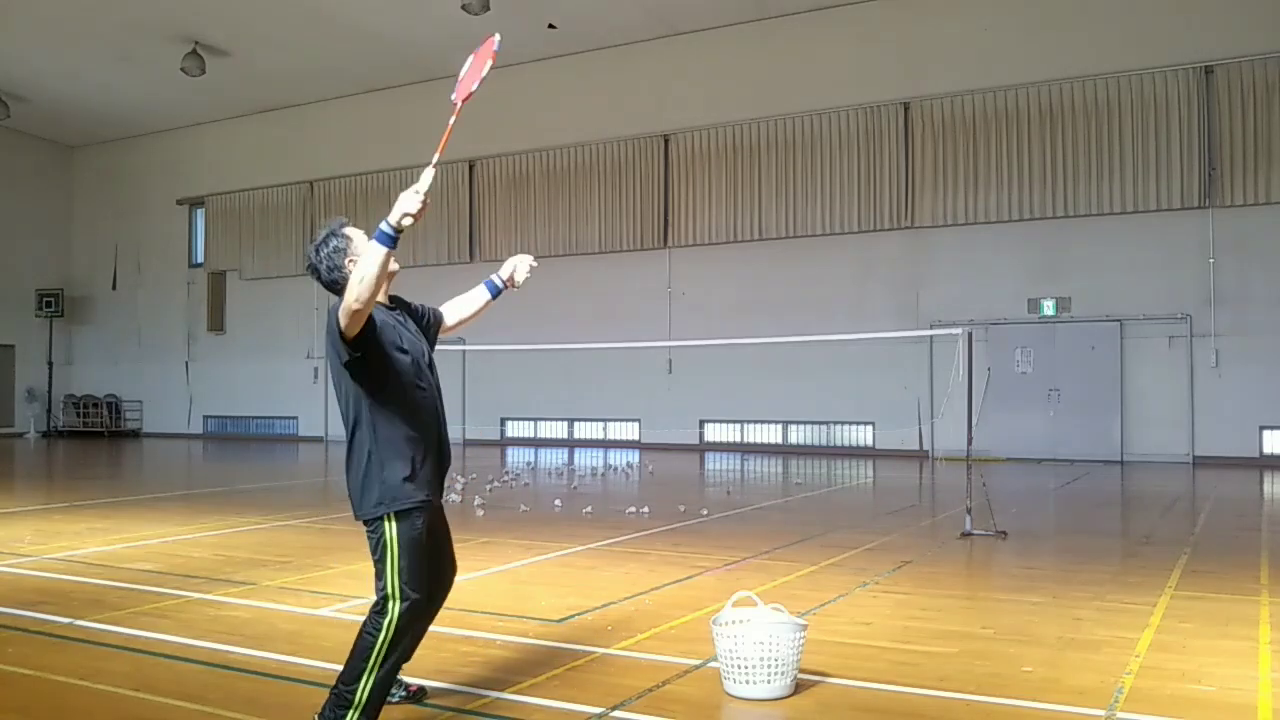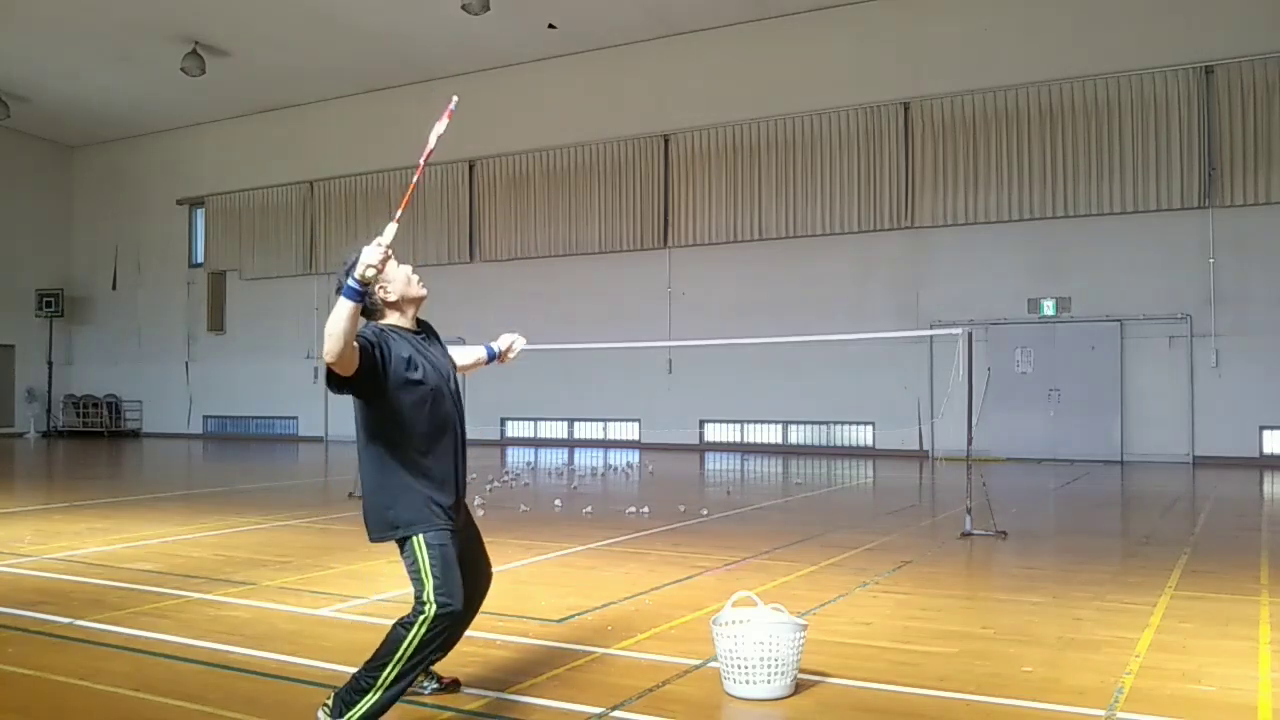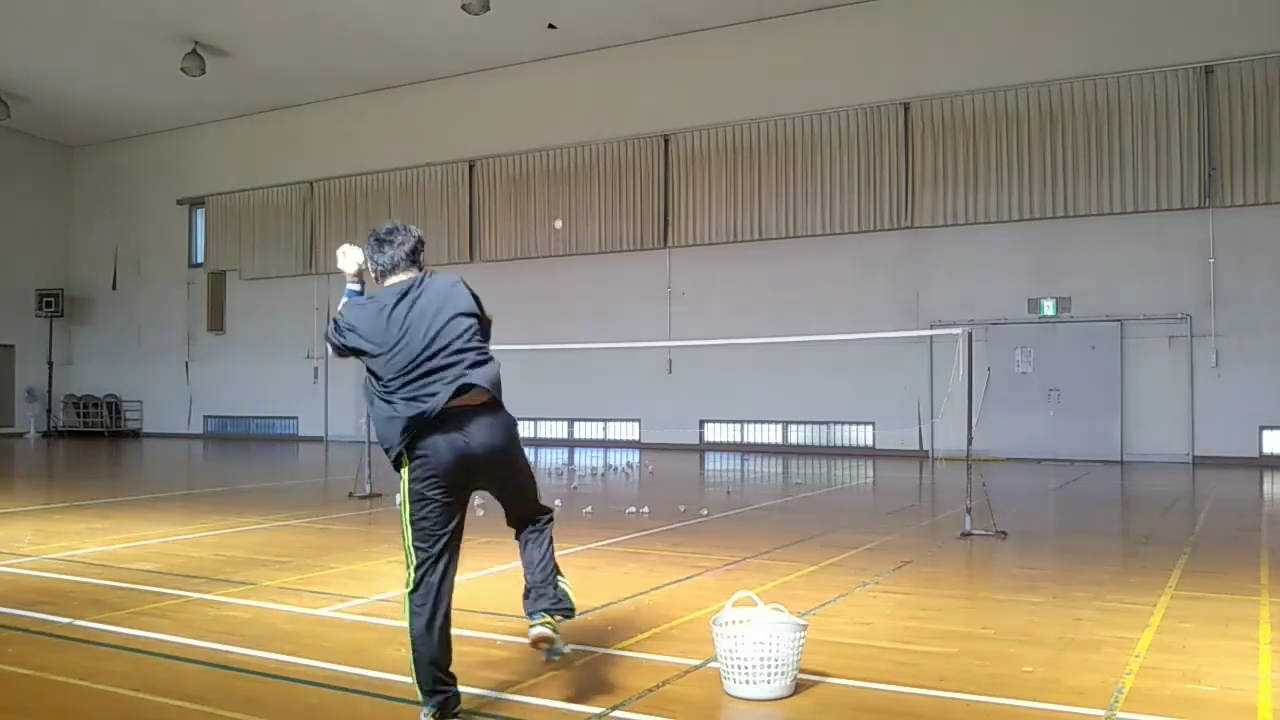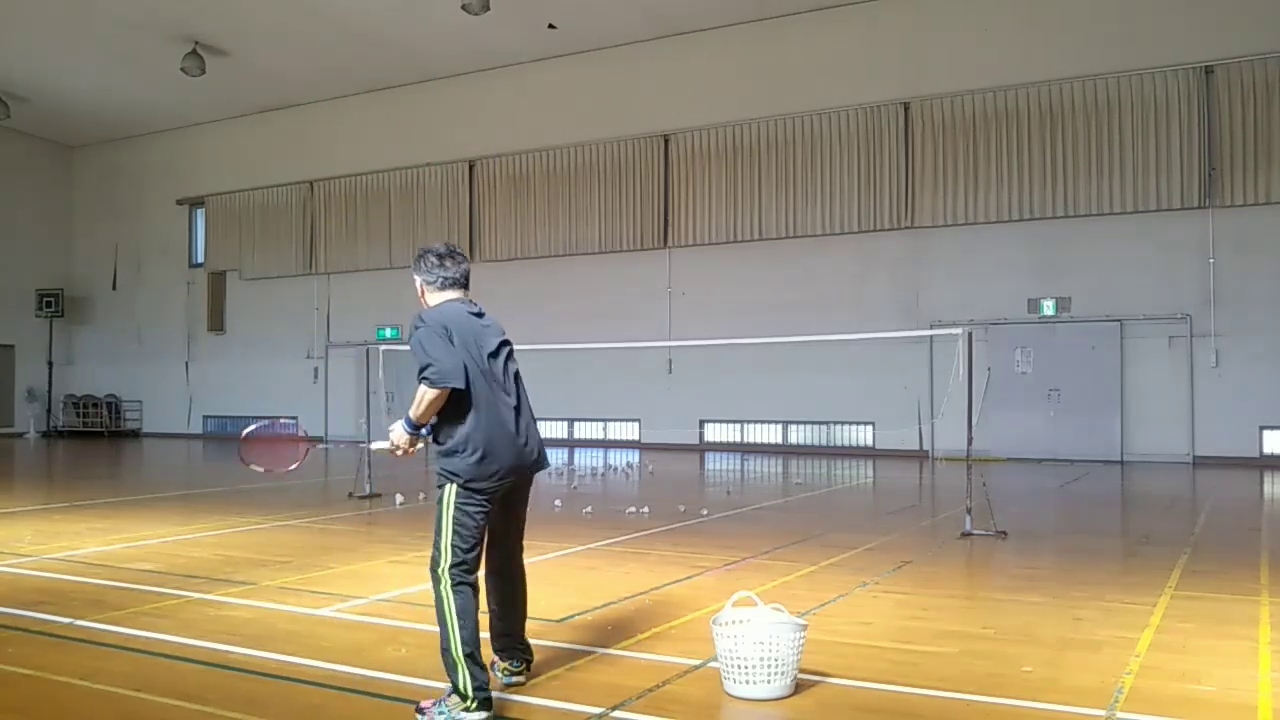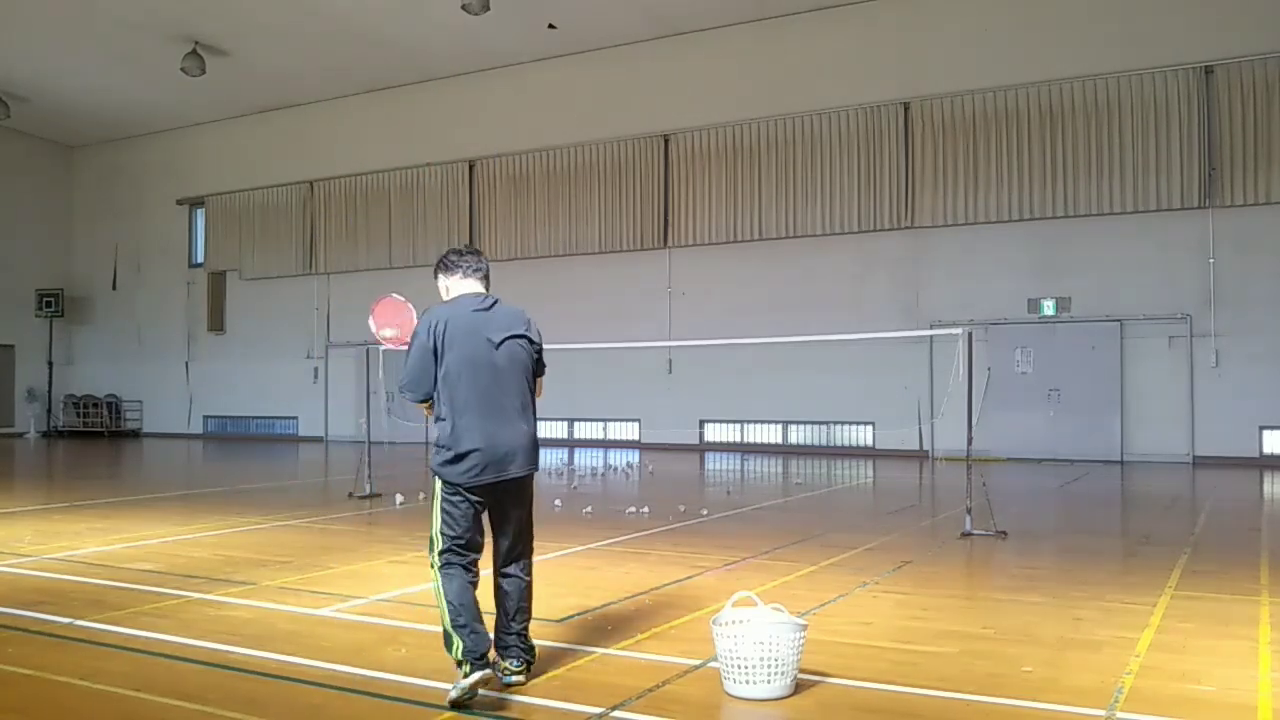
dt=0.4s
person 1, frame 1
left shoulder: (401, 312)
right shoulder: (360, 321)
left elbow: (447, 317)
right elbow: (354, 306)
left wrist: (499, 280)
right wrist: (390, 230)
left hip: (423, 481)
right hip: (390, 487)
left knee: (437, 579)
right knee: (401, 600)
person 1, frame 2
left shoulder: (420, 343)
right shoulder: (375, 347)
right elbow: (334, 357)
left wrist: (491, 351)
right wrist: (355, 283)
left hip: (441, 497)
right hip: (412, 504)
left knee: (473, 580)
right knee: (437, 607)
left ankle: (417, 672)
person 1, frame 3
left shoulder: (359, 316)
right shoulder: (452, 288)
left elbow: (342, 333)
right elbow: (483, 334)
left wrist: (350, 283)
left hip: (427, 448)
right hip: (488, 427)
left knee: (428, 574)
right knee: (531, 519)
right ankle: (545, 608)
person 1, frame 4
left shoulder: (432, 321)
right shoulder: (490, 326)
left elbow: (440, 384)
left wrist: (409, 425)
right wrist: (428, 428)
left hip: (472, 465)
right hip: (520, 457)
left knee: (453, 572)
right knee: (506, 560)
right ankle: (513, 658)
person 1, frame 5
left shoulder: (436, 319)
right shoulder: (521, 321)
left elbow: (419, 396)
left hip: (461, 459)
right hip: (517, 457)
left knee: (453, 561)
right knee: (513, 560)
left ankle: (472, 659)
right ankle: (514, 657)
